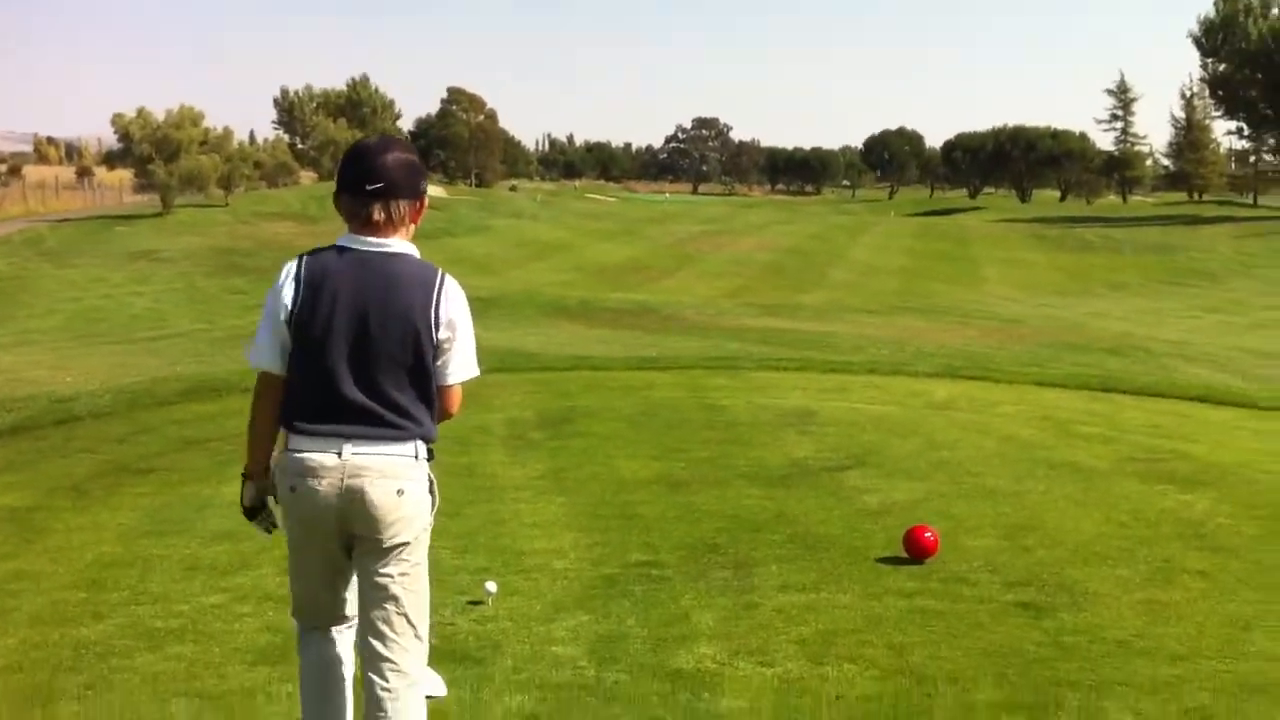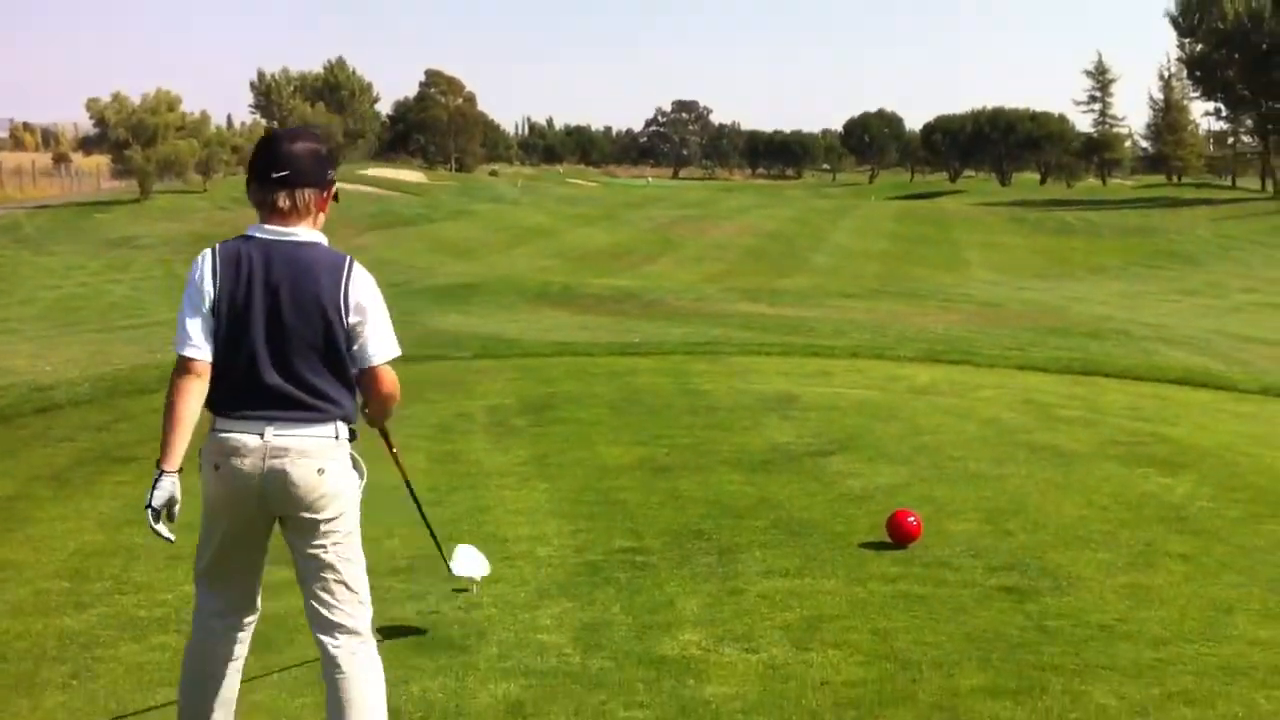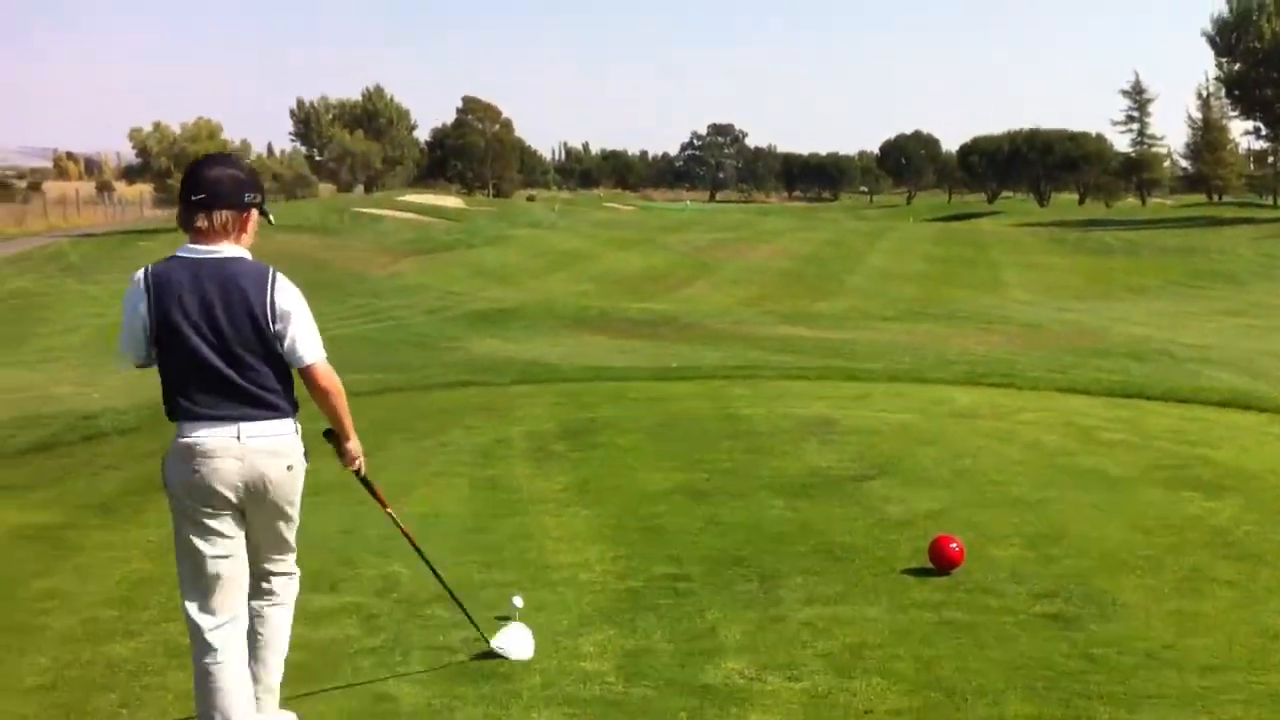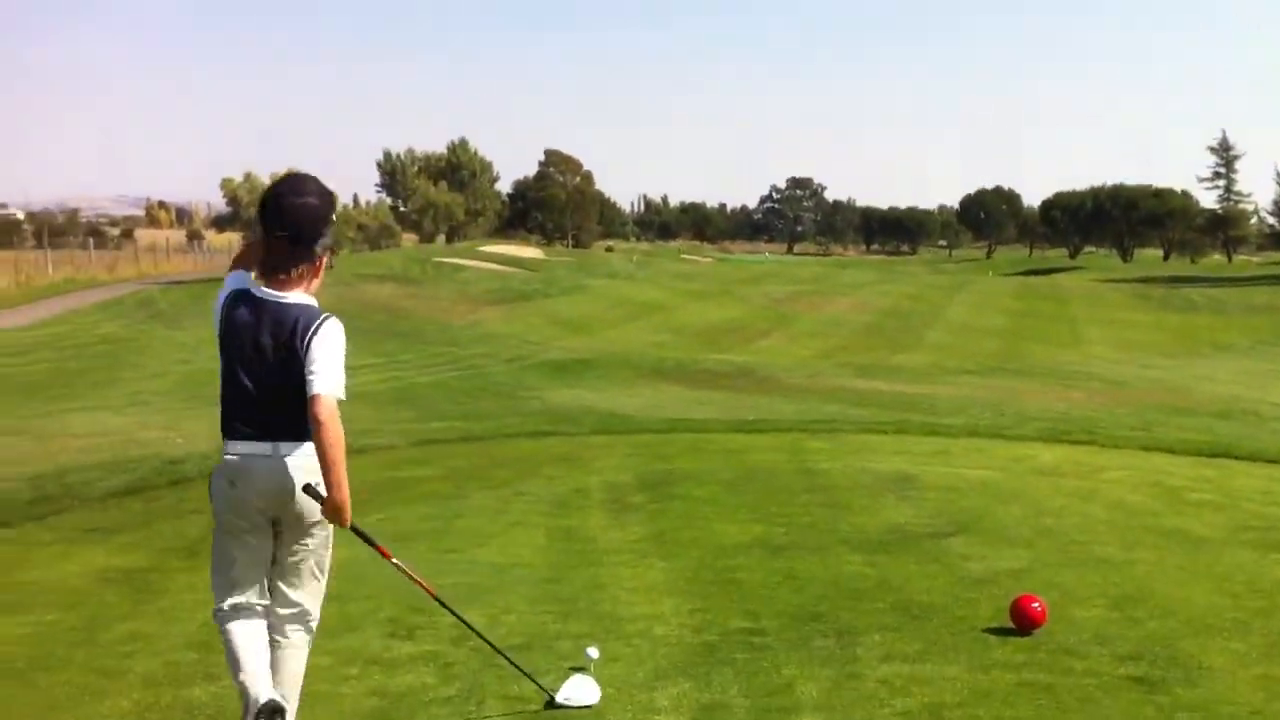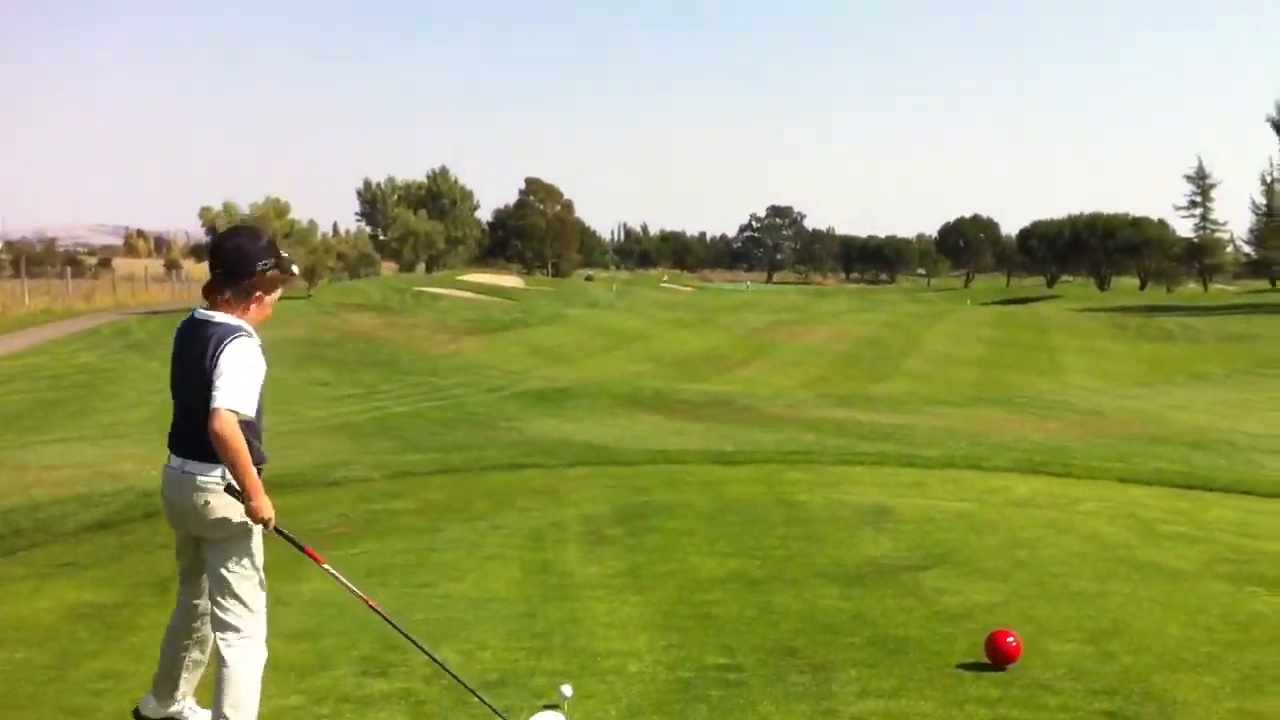
dt=0.4s
person 1, frame 1
left shoulder: (299, 276)
right shoulder: (439, 289)
left elbow: (270, 389)
right elbow: (448, 403)
left wrist: (254, 474)
left hip: (308, 467)
right hip: (395, 474)
left knee: (322, 627)
right knee: (395, 649)
person 1, frame 2
left shoulder: (214, 264)
right shoulder: (349, 275)
left elbow: (193, 372)
right elbow: (383, 385)
left wrist: (167, 469)
right wrist: (377, 415)
left hip: (233, 451)
right hip: (317, 456)
left knee: (222, 605)
right knee: (343, 625)
person 1, frame 3
left shoulder: (150, 284)
right shoulder: (273, 286)
left elbow: (138, 357)
right elbow: (318, 376)
right wrist: (347, 436)
left hip: (200, 455)
right hip: (275, 449)
left knee: (214, 617)
right knee: (275, 581)
person 1, frame 4
left shoulder: (233, 307)
right shoulder: (322, 327)
left elbow: (241, 266)
right elbow: (323, 411)
left wrist: (271, 231)
right wrist: (339, 490)
left hip: (240, 468)
right hip: (301, 471)
left knee: (239, 603)
right knee: (294, 612)
person 1, frame 5
left shoulder: (188, 329)
right shoulder: (240, 346)
right elbow: (222, 425)
left wrist: (232, 264)
right wrist: (257, 493)
left hip: (179, 479)
right hip: (219, 490)
left knee: (196, 595)
right knee: (240, 627)
